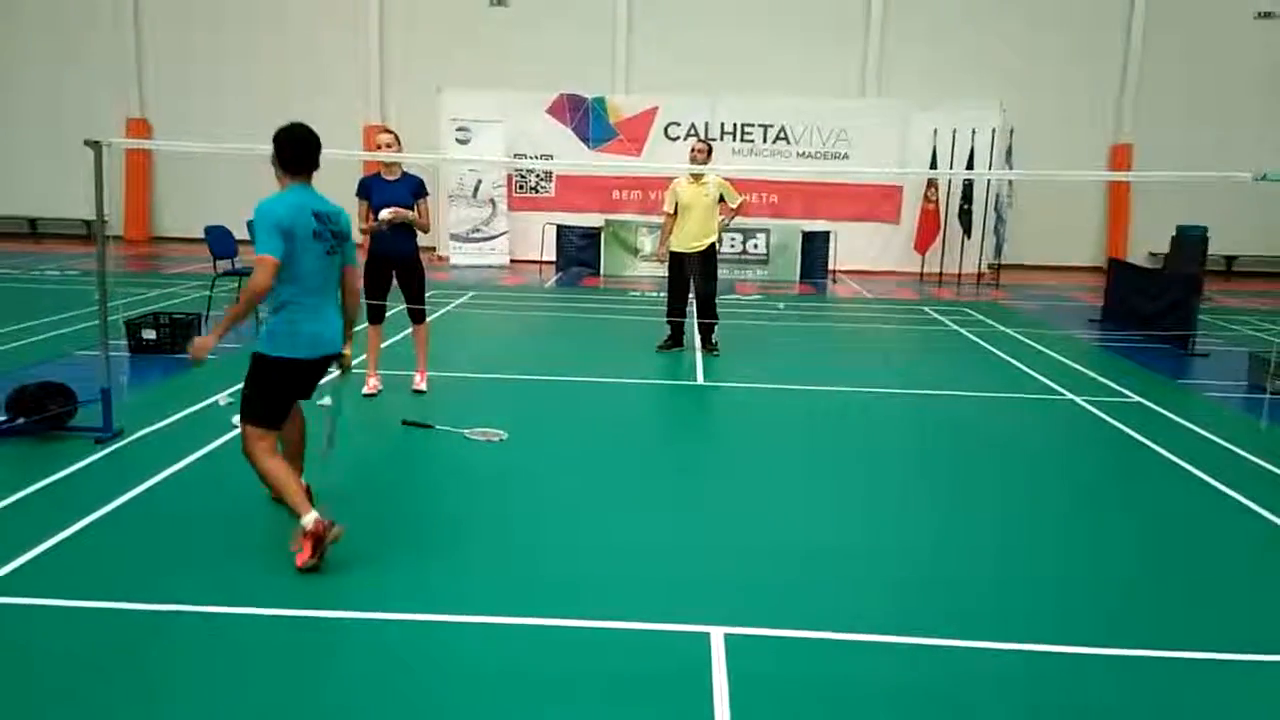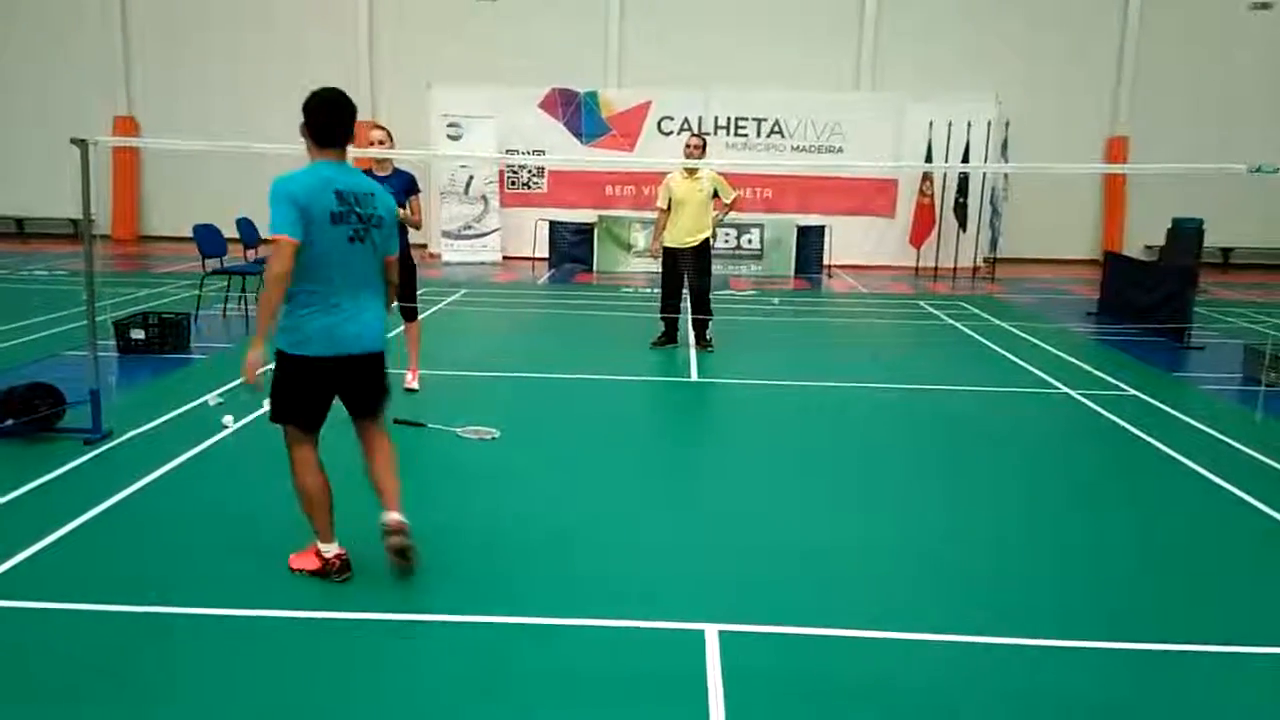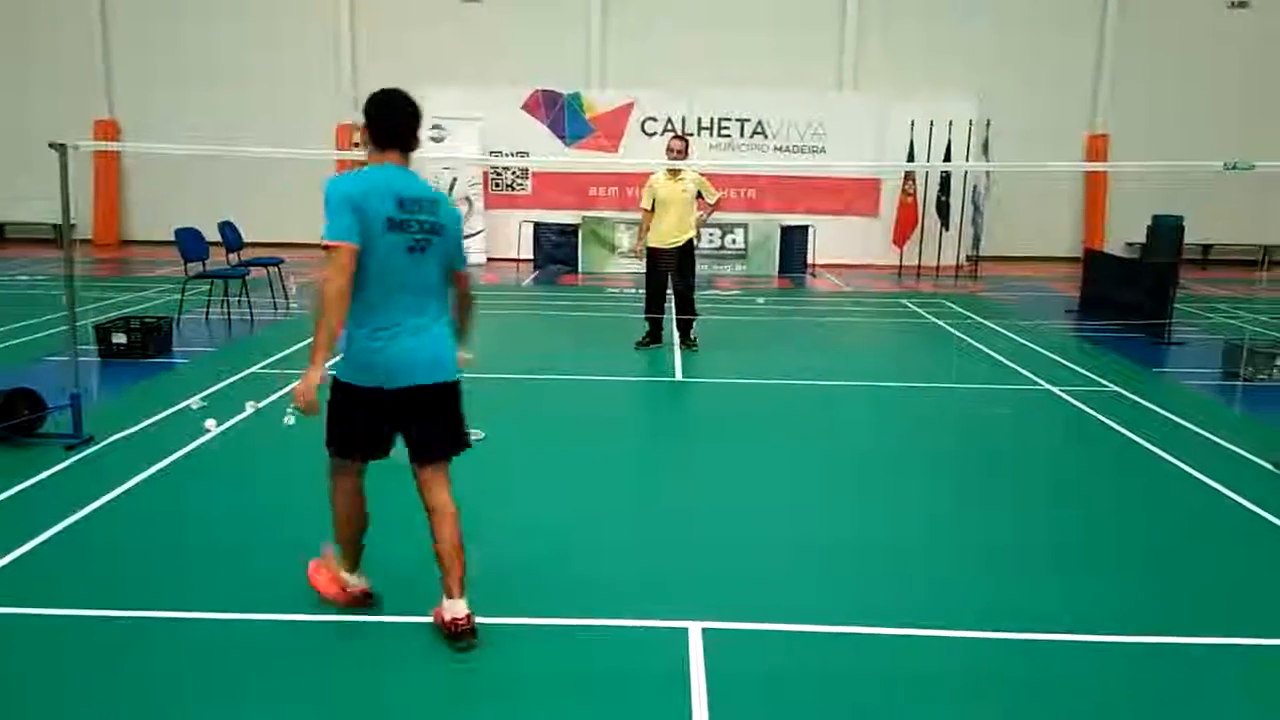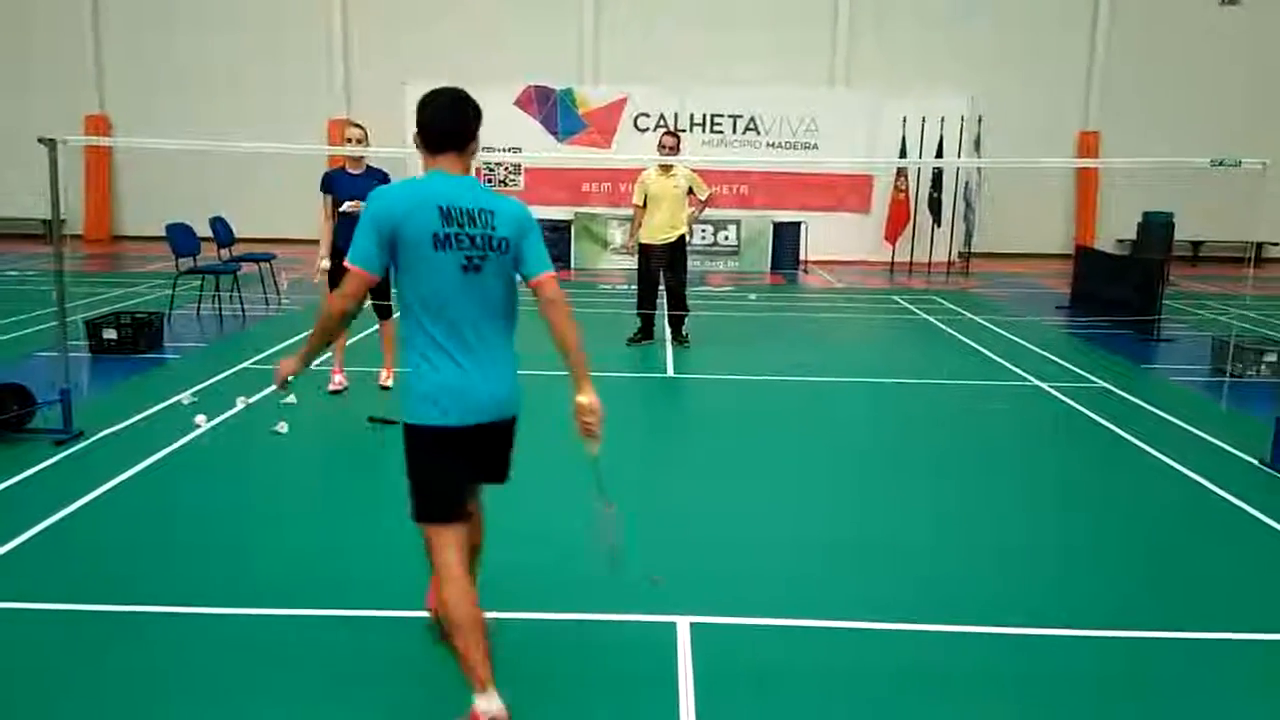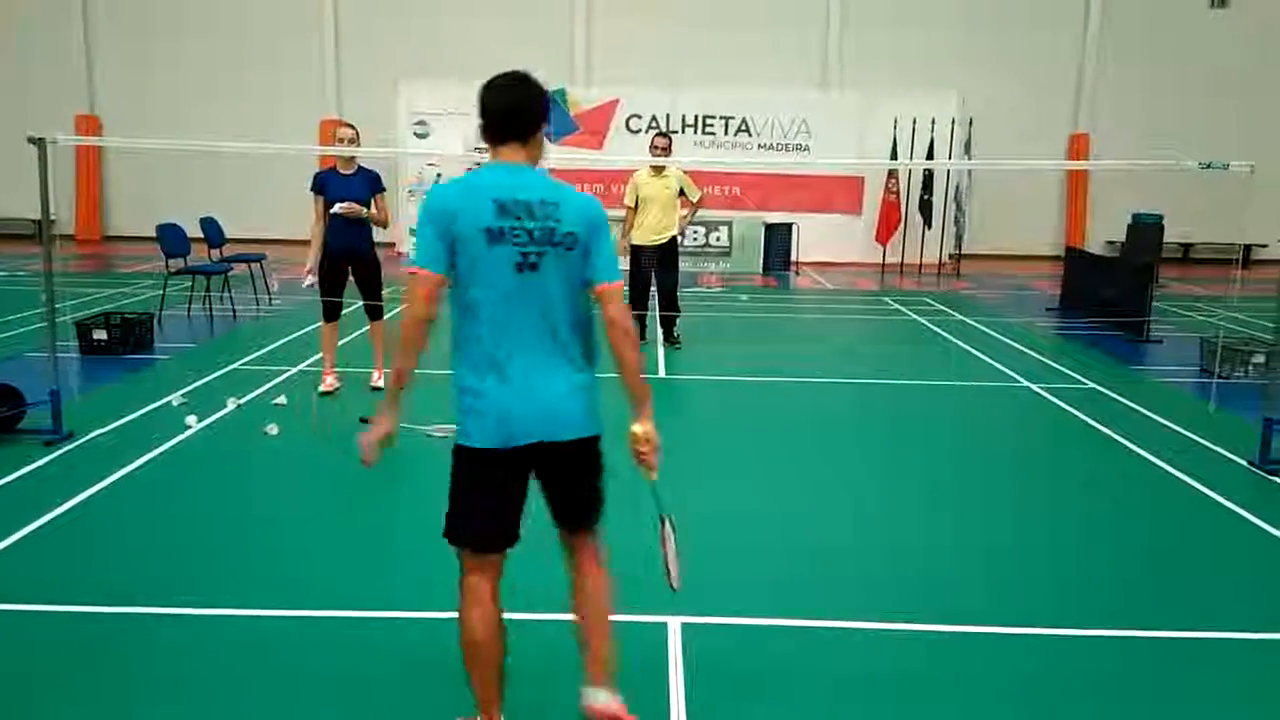
dt=0.3s
person 1, frame 1
left shoulder: (275, 210)
right shoulder: (337, 216)
left elbow: (262, 283)
right elbow: (351, 288)
left wrist: (217, 333)
right wrist: (345, 343)
left hip: (285, 343)
right hip: (327, 341)
left knee: (256, 441)
right knee: (288, 406)
left ankle: (313, 522)
right ankle: (293, 487)
person 1, frame 2
left shoulder: (292, 187)
right shoulder: (378, 194)
left elbow: (281, 265)
left wrist: (258, 341)
left hip: (307, 341)
right hip: (365, 339)
left knee: (301, 442)
right knee: (373, 430)
left ankle: (328, 551)
right ankle: (394, 519)
person 1, frame 3
left shoulder: (349, 189)
right shoulder: (442, 204)
left elbow: (340, 279)
right elbow: (462, 290)
left wrist: (315, 365)
right wrist: (455, 345)
left hip: (369, 367)
right hip: (436, 367)
left knee: (346, 472)
right knee: (436, 486)
left ankle: (350, 577)
right ankle: (455, 608)
person 1, frame 4
left shoulder: (390, 204)
right shoulder: (512, 212)
left elbow: (346, 300)
right elbow: (554, 303)
left wrist: (303, 358)
right wrist: (583, 388)
left hip: (435, 402)
right hip: (497, 398)
left knee: (444, 544)
right knee: (465, 499)
right ankle: (458, 618)
person 1, frame 5
left shoulder: (449, 200)
right shoulder: (585, 209)
left elbow: (419, 314)
right elbow: (618, 319)
left wrist: (389, 412)
right wrist: (642, 416)
left hip: (490, 419)
right hip: (572, 417)
left knee: (480, 573)
right knee: (584, 547)
person 2, frame 1
left shoulder: (415, 182)
right shoulder: (367, 183)
left elbow: (426, 226)
right elbow: (361, 224)
left wrist: (408, 216)
right wrist: (370, 226)
left hip: (408, 257)
right hip: (377, 258)
left knee: (417, 314)
right knee: (374, 316)
left ankle: (420, 373)
right ankle: (372, 376)
person 2, frame 2
left shoulder: (406, 179)
left elbow: (418, 222)
left wrist: (399, 214)
left hip: (399, 254)
left knee: (409, 312)
left ankle: (413, 371)
person 2, frame 3
left shoulder: (387, 181)
right shoulder: (339, 183)
left elbow: (398, 219)
right elbow: (336, 222)
left wrist: (378, 215)
right wrist: (348, 227)
left hip: (382, 255)
right hip: (352, 256)
left knee: (390, 314)
right knee: (348, 315)
left ankle: (392, 371)
right ankle: (348, 373)
person 2, frame 4
left shoulder: (380, 177)
right shoulder: (332, 178)
right elbow: (328, 220)
right wrist: (323, 252)
right hip: (342, 254)
left knee: (384, 311)
left ankle: (387, 369)
right ankle: (338, 372)
person 2, frame 5
left shoulder: (371, 177)
right shoulder: (322, 178)
left elbow: (384, 220)
right elbow: (319, 221)
left wrist: (363, 212)
right wrist: (312, 257)
left hip: (364, 254)
right hip: (333, 254)
left knee: (374, 311)
right knee: (330, 314)
left ankle: (378, 370)
right ankle: (329, 373)
person 3, frame 1
left shoulder: (718, 184)
right shoulder: (677, 184)
left elbow: (737, 203)
right elbow: (669, 217)
left wrist: (725, 221)
right wrist: (662, 244)
left hip: (706, 249)
right hip: (679, 249)
left knee: (706, 297)
right knee: (676, 297)
left ankle: (708, 340)
right ankle: (675, 338)
person 3, frame 2
left shoulder: (712, 178)
right shoulder: (670, 179)
left elbow: (732, 198)
right elbow: (663, 212)
left wrist: (720, 217)
right wrist: (656, 240)
left hip: (700, 245)
right hip: (673, 245)
left knee: (700, 293)
right knee: (670, 293)
left ankle: (702, 335)
right ankle: (669, 334)
person 3, frame 3
left shoulder: (695, 179)
right shoulder: (654, 180)
left elbow: (715, 198)
right elbow: (647, 213)
left wrist: (704, 217)
right wrist: (640, 240)
left hip: (683, 244)
right hip: (657, 245)
left knee: (684, 293)
right knee: (654, 293)
left ankle: (686, 335)
right ankle: (653, 334)
person 3, frame 4
left shoulder: (687, 175)
right shoulder: (646, 176)
left elbow: (706, 195)
right elbow: (639, 209)
left wrist: (696, 213)
right wrist: (632, 236)
left hip: (675, 240)
right hip: (648, 241)
left knee: (676, 289)
right knee: (646, 289)
left ankle: (678, 331)
right ankle: (645, 330)
person 3, frame 5
left shoulder: (678, 176)
right shoulder: (637, 177)
left elbow: (697, 198)
right elbow: (630, 210)
left wrist: (687, 218)
right wrist: (624, 237)
left hip: (667, 242)
right hip: (640, 242)
left knee: (668, 290)
right knee: (638, 290)
left ankle: (669, 332)
right ankle: (638, 331)
